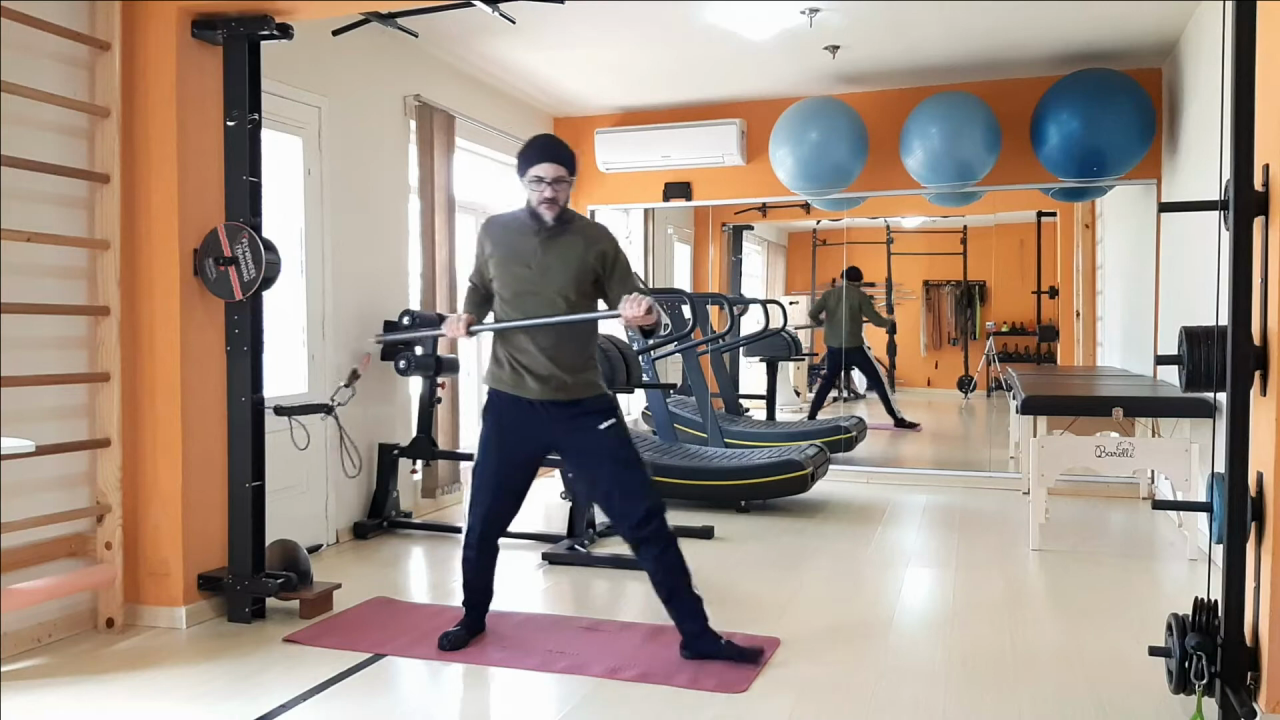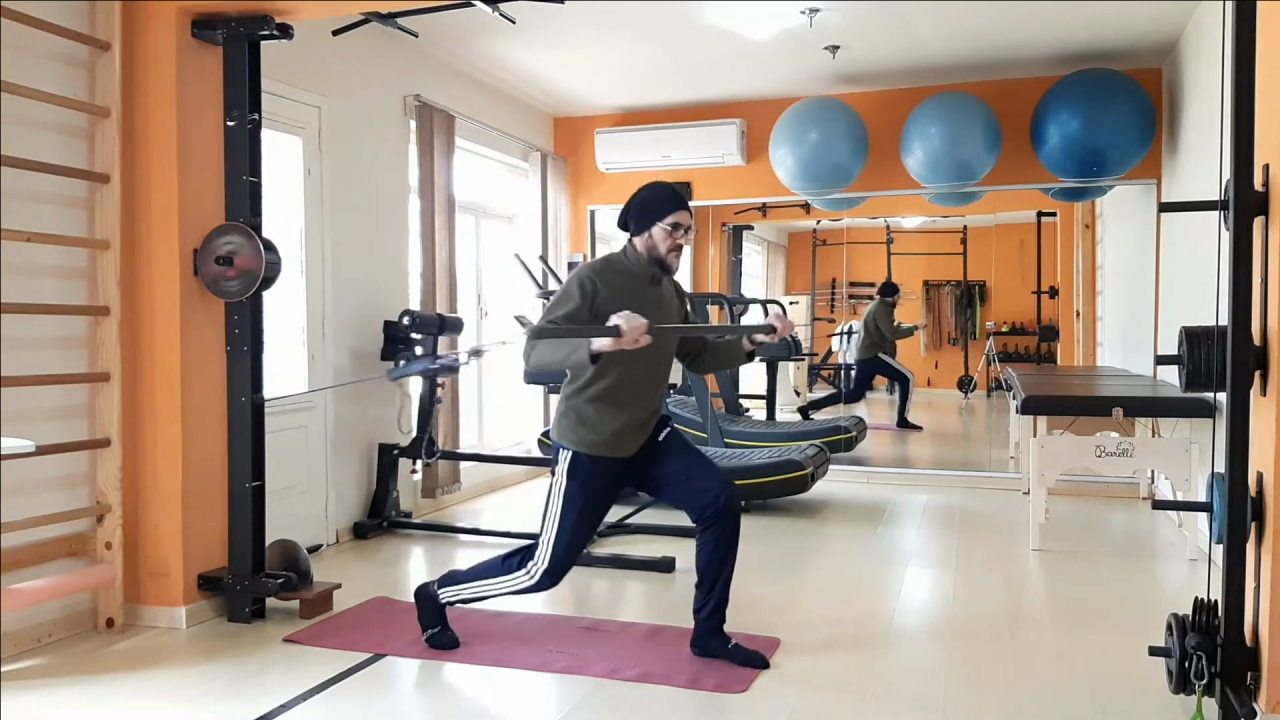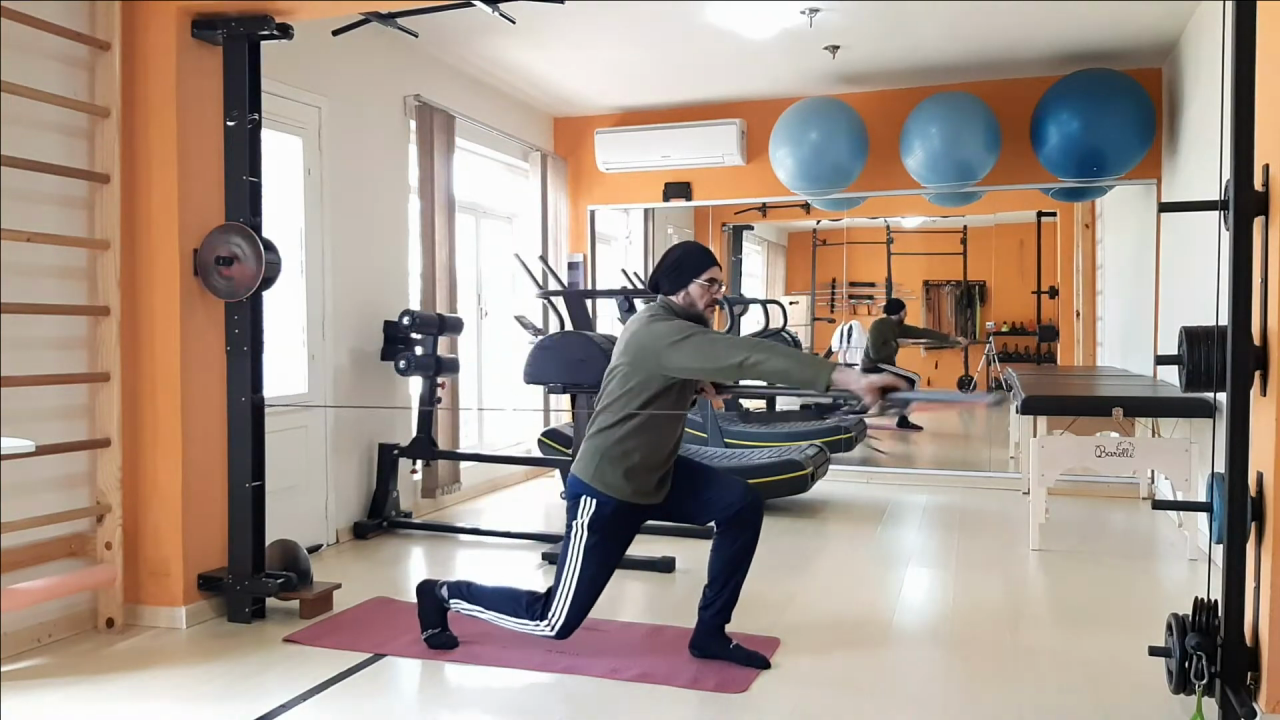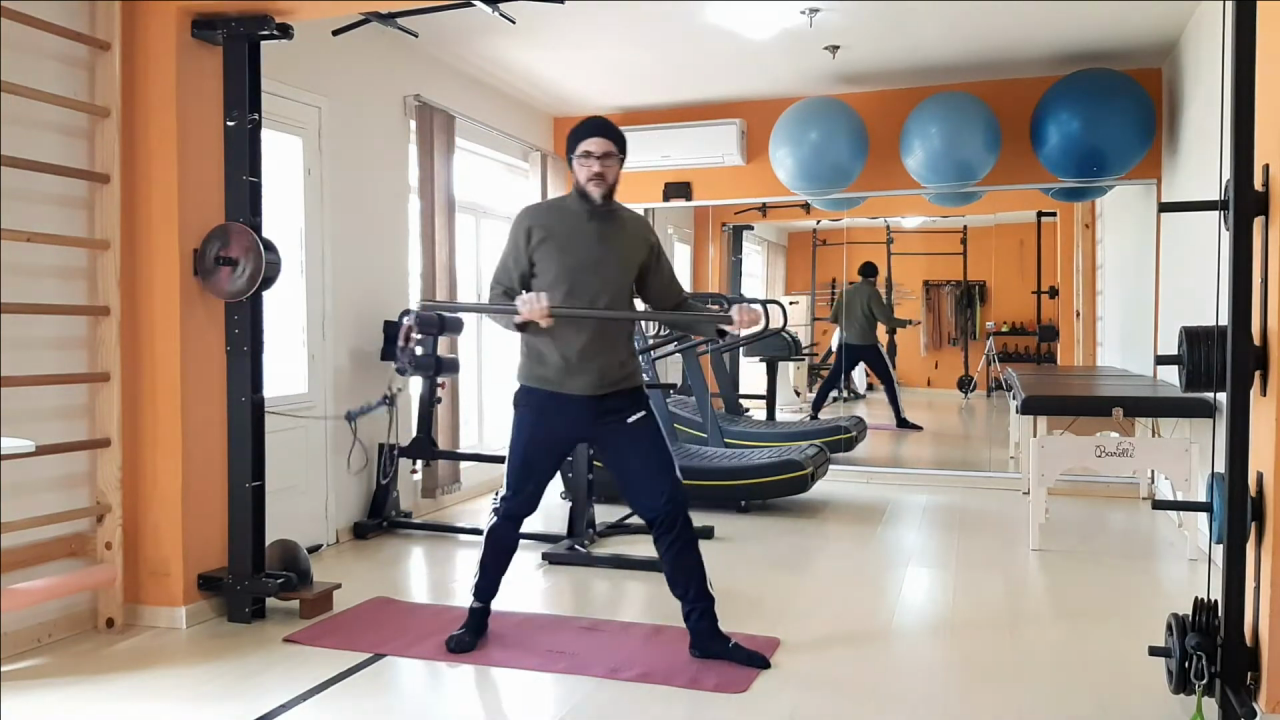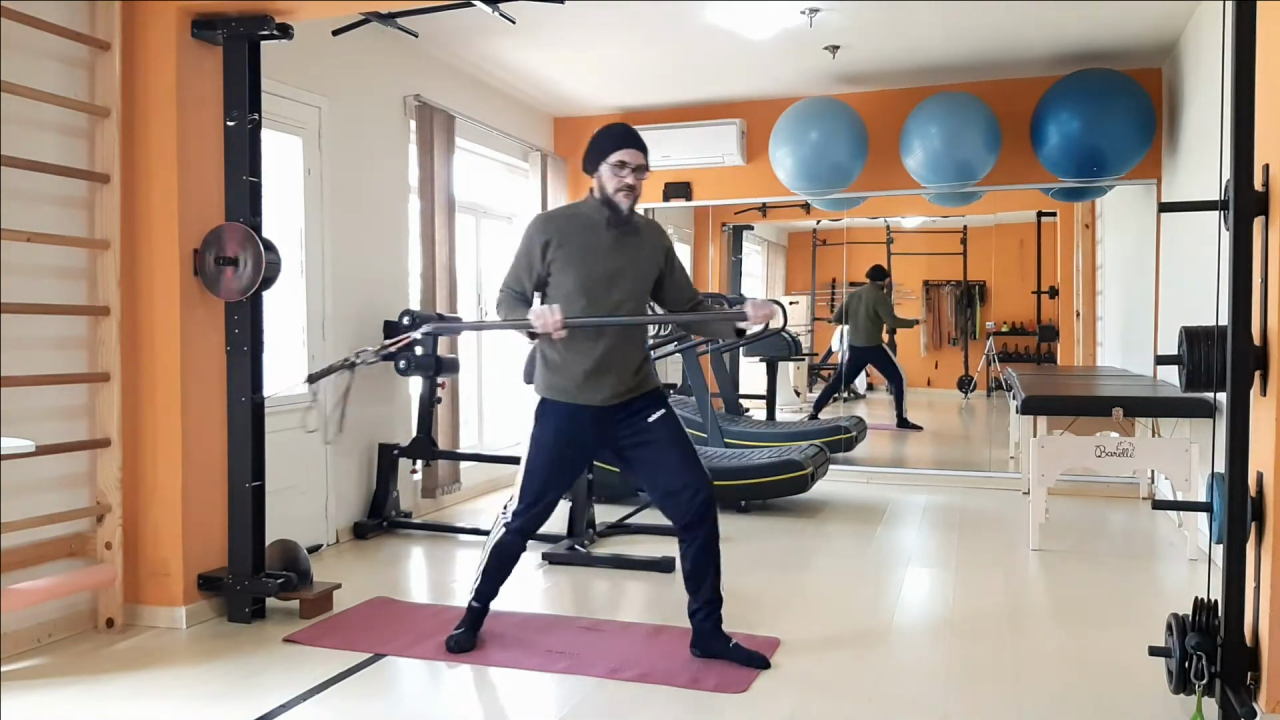
dt=1s
person 1, frame 1
left shoulder: (596, 241)
right shoulder: (494, 232)
left elbow: (634, 304)
left wrist: (642, 315)
right wrist: (467, 316)
left hip: (581, 403)
right hip: (511, 402)
left knee: (640, 513)
right knee: (484, 519)
left ankle: (696, 634)
right ankle: (474, 616)
person 1, frame 2
left shoulder: (670, 290)
right shoulder: (595, 278)
left elbow: (698, 356)
right elbow: (538, 352)
left wrist: (752, 341)
right wrist: (603, 344)
left hip: (647, 435)
right hip: (589, 445)
left knee: (720, 504)
right knee: (544, 569)
left ankle: (709, 633)
right ankle: (436, 593)
person 1, frame 3
left shoulder: (671, 327)
right shoulder: (661, 332)
right elbow: (743, 355)
left wrist: (702, 388)
right wrist: (848, 378)
left hip: (657, 475)
right hip: (606, 487)
left knee: (743, 506)
right knee: (559, 620)
left ankle: (709, 635)
right ankle: (443, 594)
person 1, frame 4
left shoulder: (637, 231)
right shoulder: (533, 222)
left elbow: (672, 306)
right elbow: (500, 298)
left wrist: (723, 318)
right wrist: (523, 310)
left hip: (620, 397)
right hip: (545, 394)
left knee: (669, 510)
right knee: (512, 507)
left ankle: (706, 634)
right ankle: (478, 613)
person 1, frame 5
left shoulder: (653, 238)
right shoulder: (551, 229)
left elbow: (689, 311)
right elbow: (508, 300)
left wrist: (742, 319)
right wrist: (535, 319)
left hip: (637, 401)
right hip: (565, 404)
left knee: (696, 504)
right knee: (524, 516)
left ankle: (708, 634)
right ankle: (475, 610)
